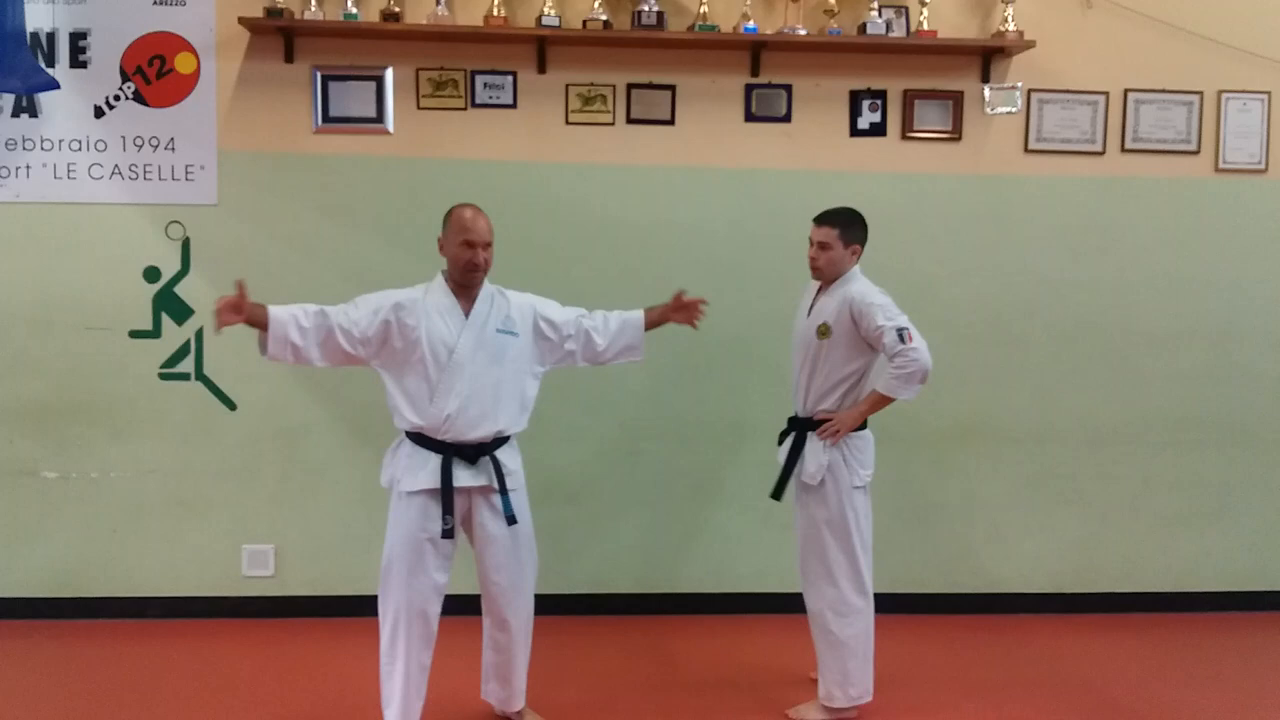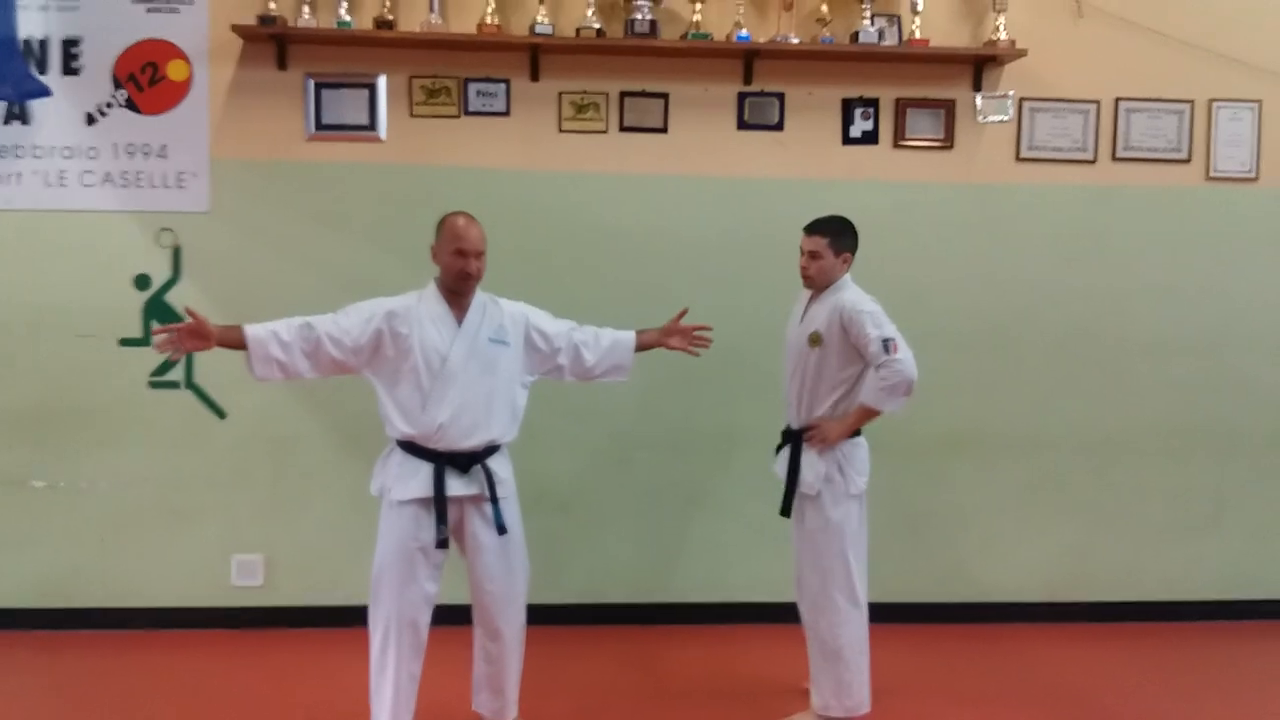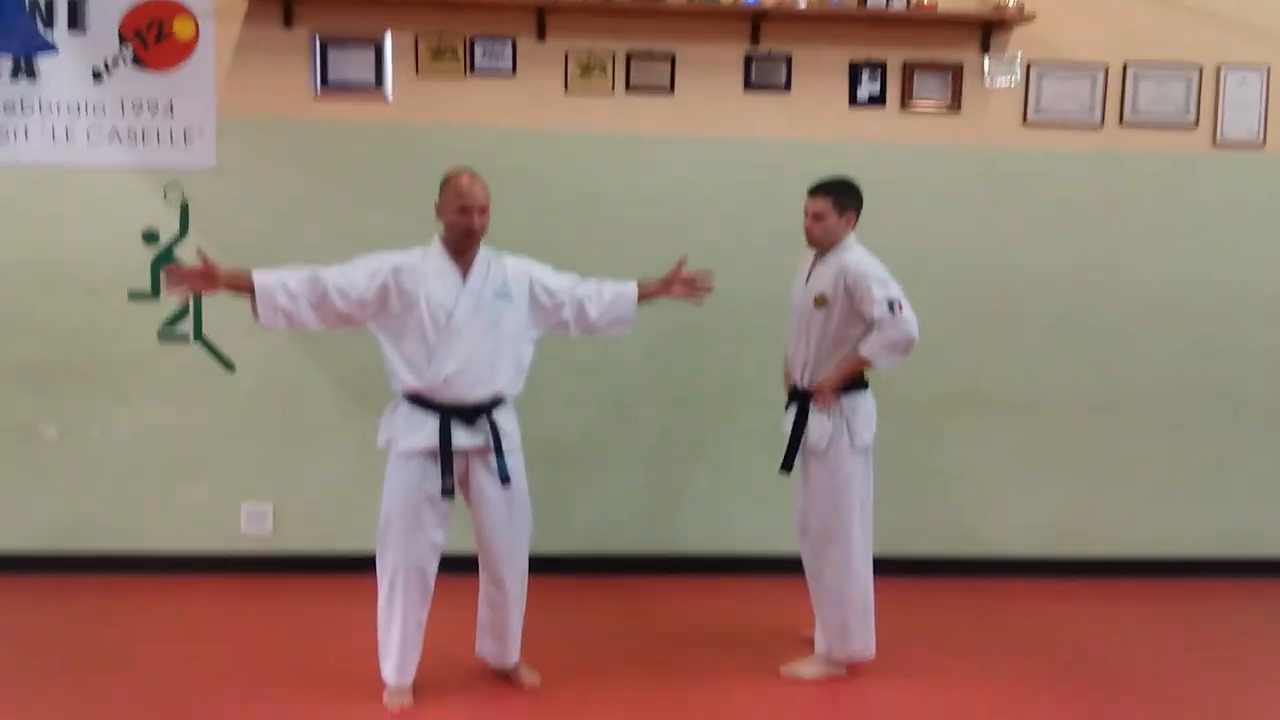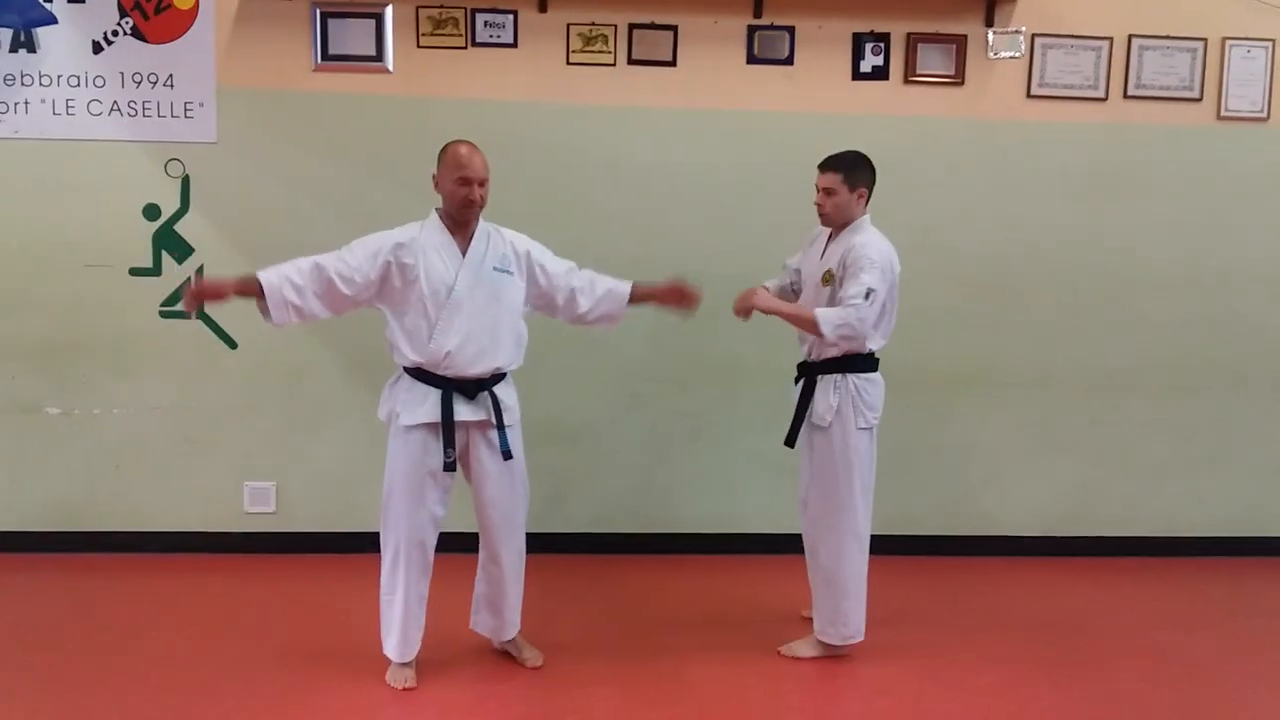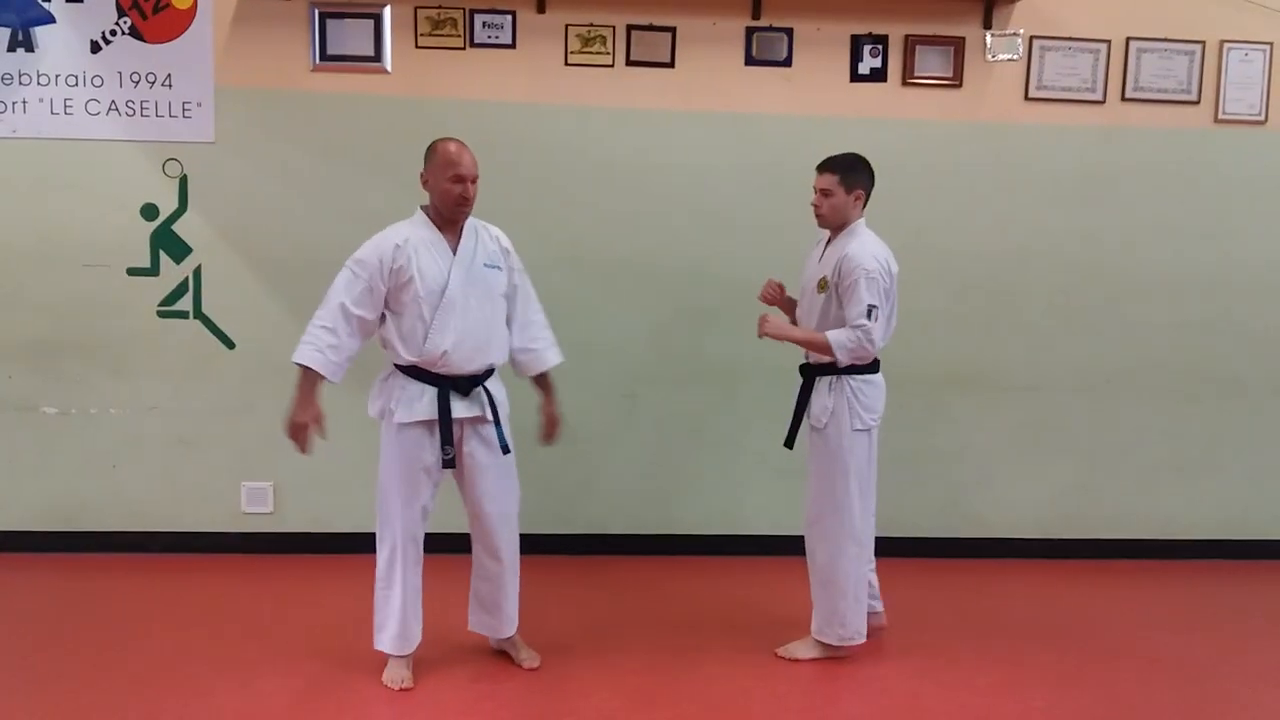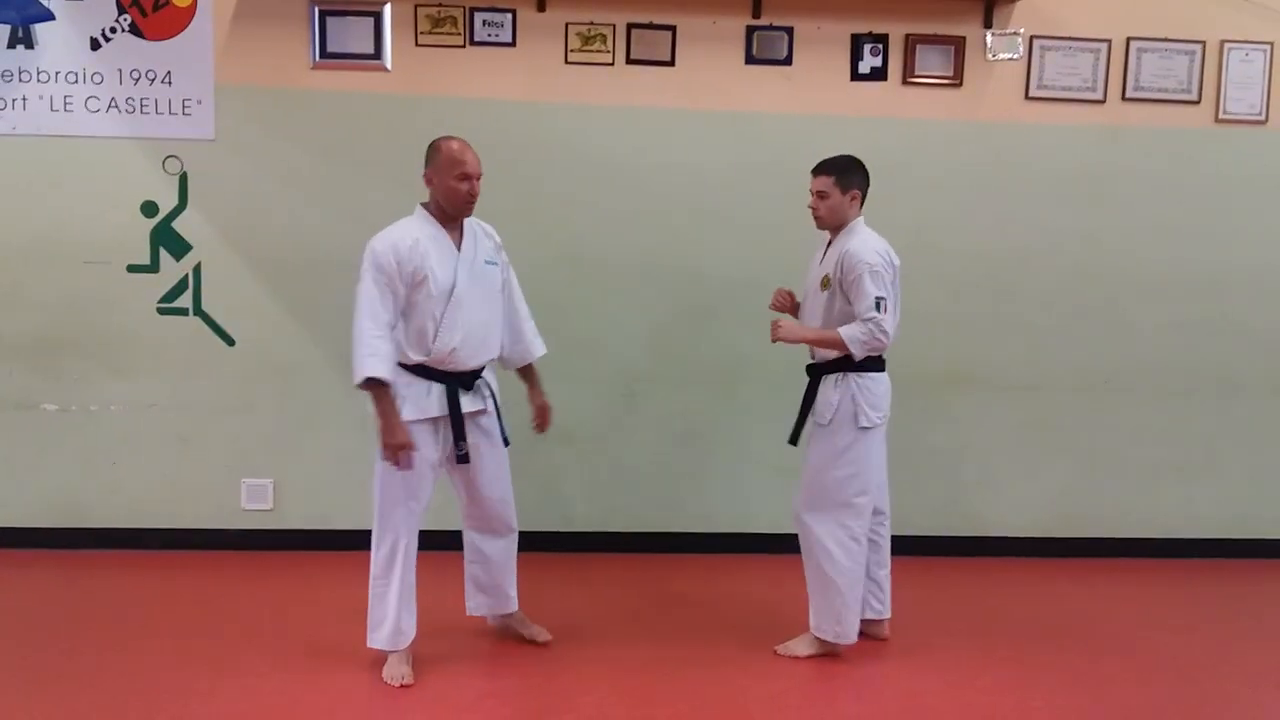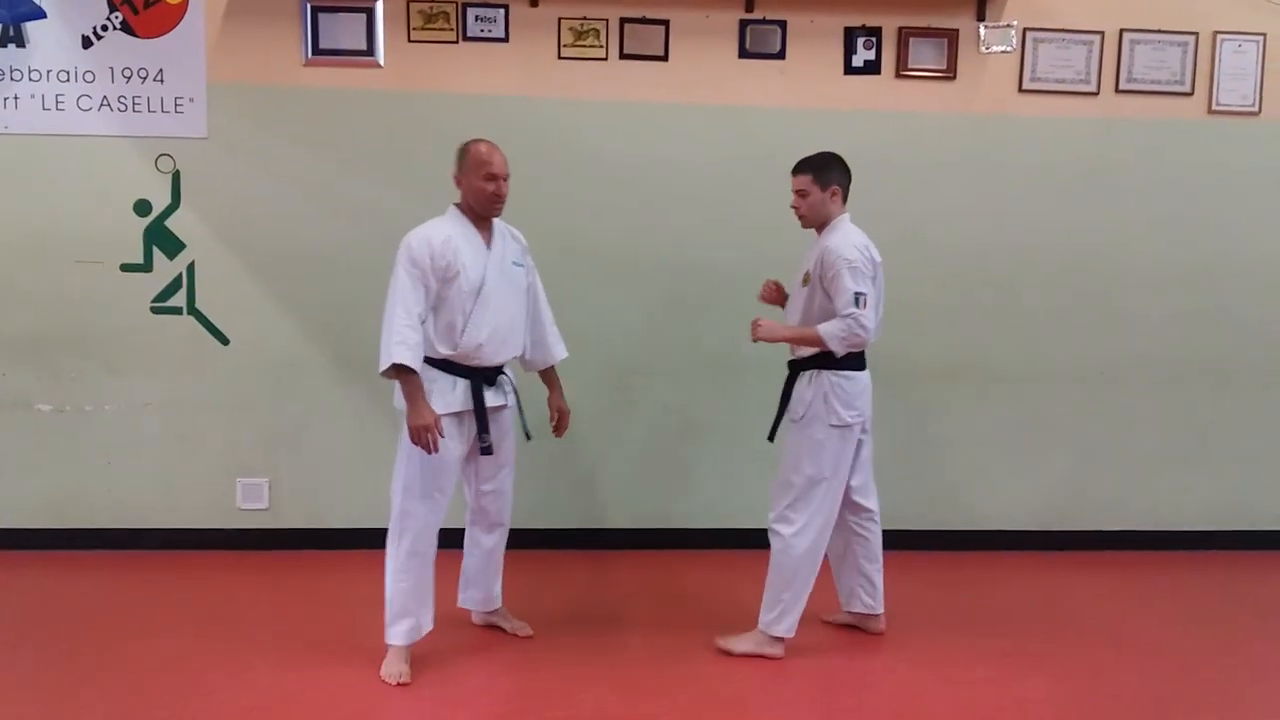
dt=0.3s
person 1, frame 1
left shoulder: (524, 312)
right shoulder: (398, 311)
left elbow: (594, 331)
right elbow: (323, 326)
left wrist: (663, 315)
right wrist: (249, 314)
left hip: (496, 471)
right hip: (425, 472)
left knee: (511, 593)
right knee: (409, 596)
person 1, frame 2
left shoulder: (516, 321)
right shoulder: (391, 318)
left elbow: (584, 345)
right elbow: (310, 338)
left wrist: (657, 338)
right wrist: (218, 335)
left hip: (487, 479)
right hip: (416, 480)
left knee: (503, 602)
right knee: (400, 606)
person 1, frame 3
left shoulder: (520, 277)
right shoulder: (396, 274)
left elbow: (587, 299)
right elbow: (315, 290)
left wrist: (660, 288)
right wrist: (225, 280)
left hip: (491, 431)
right hip: (422, 433)
left knee: (507, 549)
right knee: (407, 554)
left ankle: (504, 654)
right ankle: (398, 674)
person 1, frame 4
left shoulder: (515, 250)
right shoulder: (398, 248)
left elbow: (577, 287)
right elbow: (321, 277)
left wrist: (653, 292)
right wrist: (233, 286)
left hip: (492, 405)
right hip: (423, 406)
left knee: (505, 526)
right knee: (409, 529)
left ankle: (504, 630)
right ankle: (401, 650)
person 1, frame 5
left shoulder: (496, 244)
right shoulder: (389, 247)
left elbow: (525, 320)
right elbow: (340, 322)
left wrist: (548, 393)
right wrist: (306, 397)
left hip: (482, 399)
right hip: (414, 402)
left knee: (498, 523)
right knee: (402, 525)
left ankle: (503, 631)
right ankle: (399, 648)
person 1, frame 6
left shoulder: (487, 240)
right shoulder: (394, 245)
left elbow: (512, 317)
right elbow: (374, 333)
left wrist: (536, 388)
right wrist: (388, 417)
left hip: (477, 396)
right hip: (418, 398)
left knee: (494, 510)
right knee: (398, 521)
left ankle: (502, 609)
right ankle: (395, 643)
person 1, frame 7
left shoulder: (514, 243)
right shoulder: (427, 242)
left elbow: (535, 319)
right elbow: (403, 325)
left wrist: (555, 388)
right wrist: (416, 403)
left hip: (496, 393)
right hip: (442, 393)
left knee: (493, 506)
right knee: (418, 513)
left ankle: (483, 603)
right ankle: (400, 640)
person 2, frame 1
left shoulder: (862, 299)
right shoulder: (816, 292)
left elbow: (915, 360)
left wrist: (858, 412)
right wrist: (806, 429)
left hip: (838, 449)
right hip: (811, 444)
left knee: (839, 571)
right knee: (823, 565)
right ankle: (843, 668)
person 2, frame 2
left shoulder: (854, 308)
right shoulder: (809, 302)
left elbow: (900, 371)
left wrist: (844, 425)
left hip: (832, 457)
right hip: (806, 453)
left knee: (832, 580)
right knee: (817, 576)
right ankle: (837, 679)
person 2, frame 3
left shoulder: (859, 269)
right shoulder: (813, 263)
left elbow: (898, 330)
left wrist: (839, 373)
right wrist: (793, 363)
left hip: (841, 411)
right hip: (810, 408)
left knee: (838, 530)
right knee: (817, 527)
left ankle: (841, 649)
right ankle: (840, 626)
person 2, frame 4
left shoulder: (870, 251)
right shoulder: (821, 240)
left elbow: (850, 322)
right elbow: (789, 282)
left wrist: (775, 307)
right wrist: (759, 295)
left hip: (848, 389)
right hip: (821, 385)
left knee: (837, 510)
right knee: (820, 504)
left ankle: (836, 631)
right ankle: (838, 604)
person 2, frame 5
left shoulder: (863, 257)
right shoulder: (828, 246)
left elbow: (862, 342)
left wrist: (788, 331)
right wrist: (787, 303)
left hip: (848, 393)
right hip: (833, 390)
left knee: (836, 515)
right knee: (846, 510)
left ankle: (837, 632)
right ankle: (864, 608)
person 2, frame 6
left shoulder: (864, 253)
right shoulder: (834, 247)
left elbow: (875, 333)
left wrist: (801, 333)
right wrist: (797, 310)
left hip: (852, 391)
right hip: (844, 389)
left knee: (824, 509)
right knee: (863, 506)
left ankle: (832, 628)
right ankle: (871, 614)
person 2, frame 7
left shoulder: (843, 248)
right shoulder: (836, 244)
left elbow: (857, 328)
left wrist: (782, 332)
right wrist: (786, 299)
left hip: (829, 388)
right hip: (838, 385)
left knee: (799, 510)
right knee: (852, 501)
left ankle: (772, 631)
right ankle: (866, 607)
